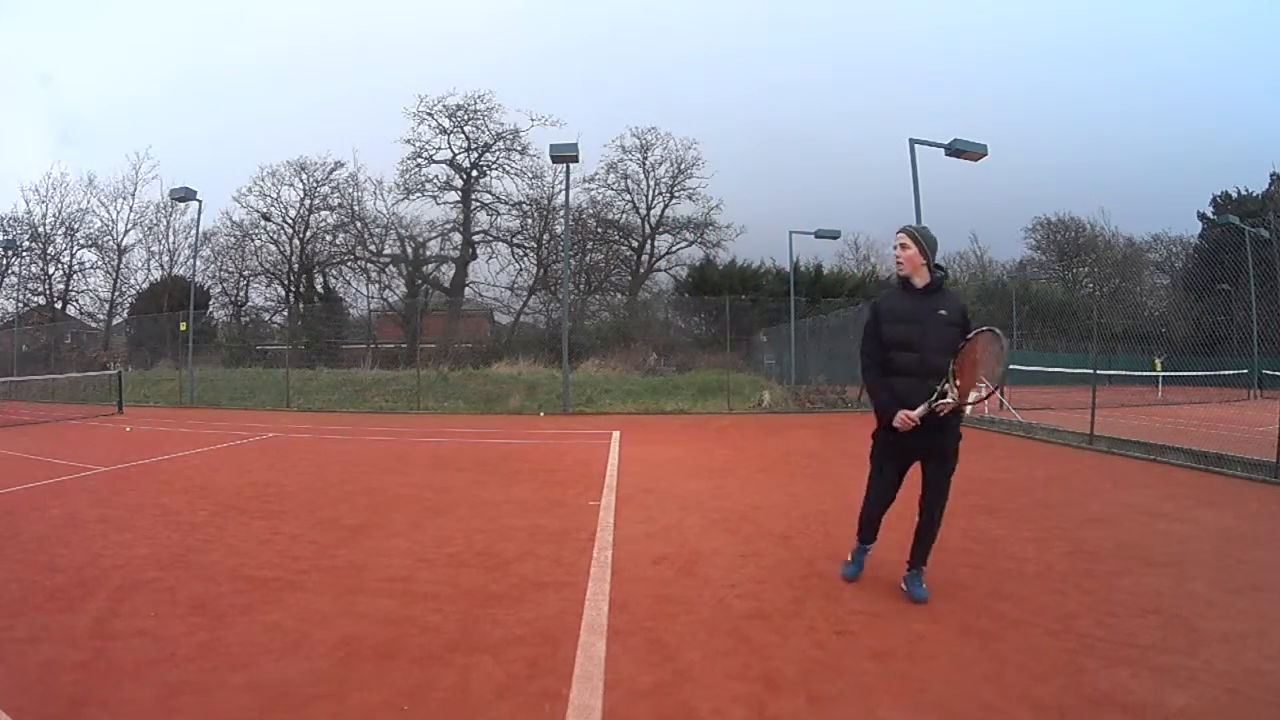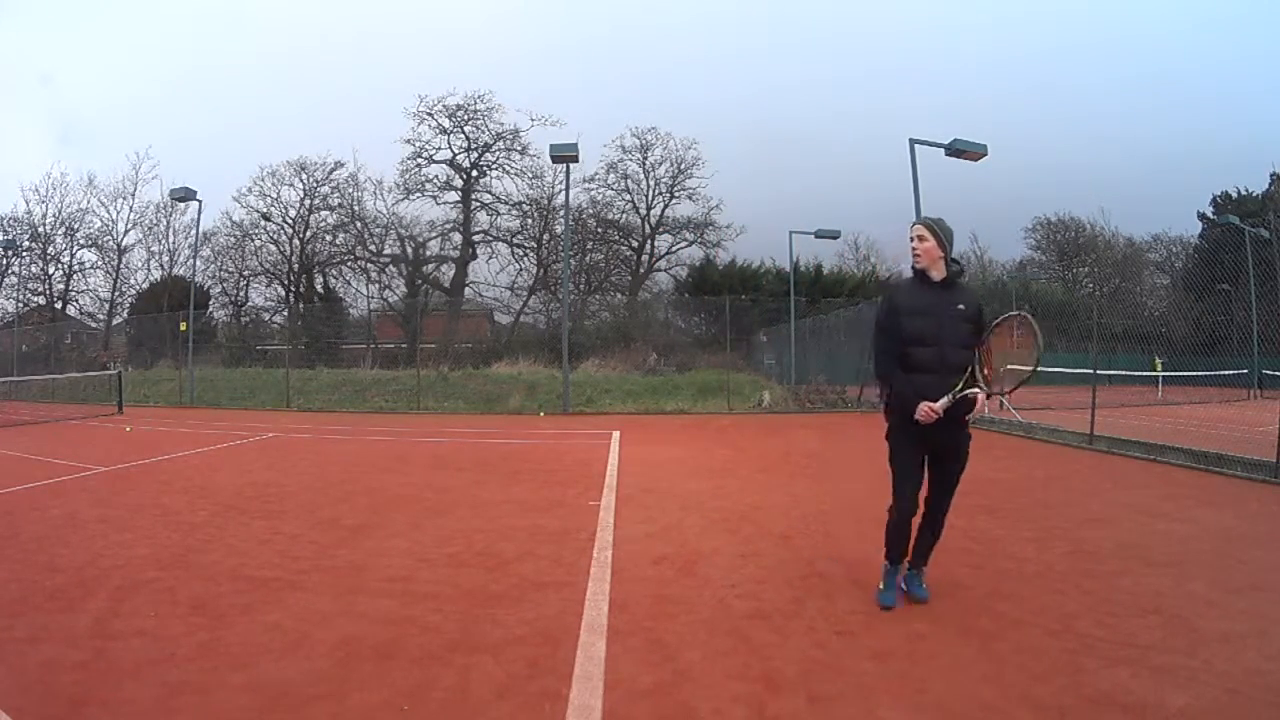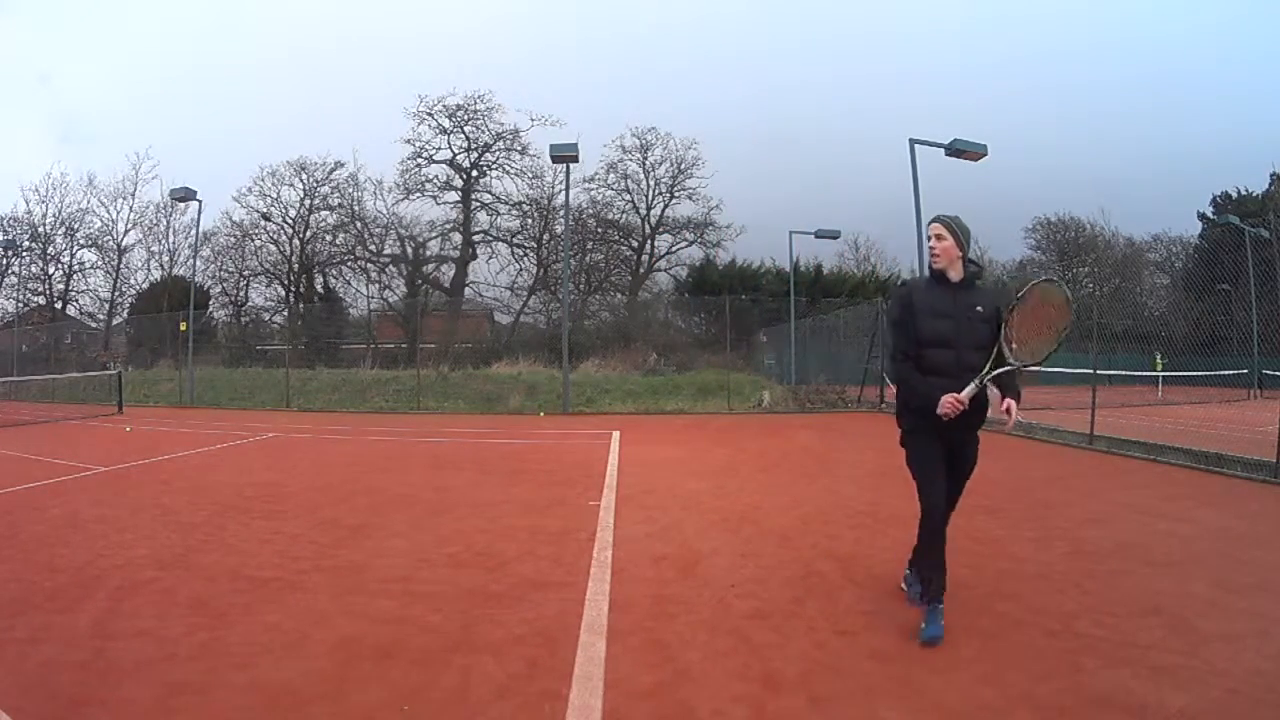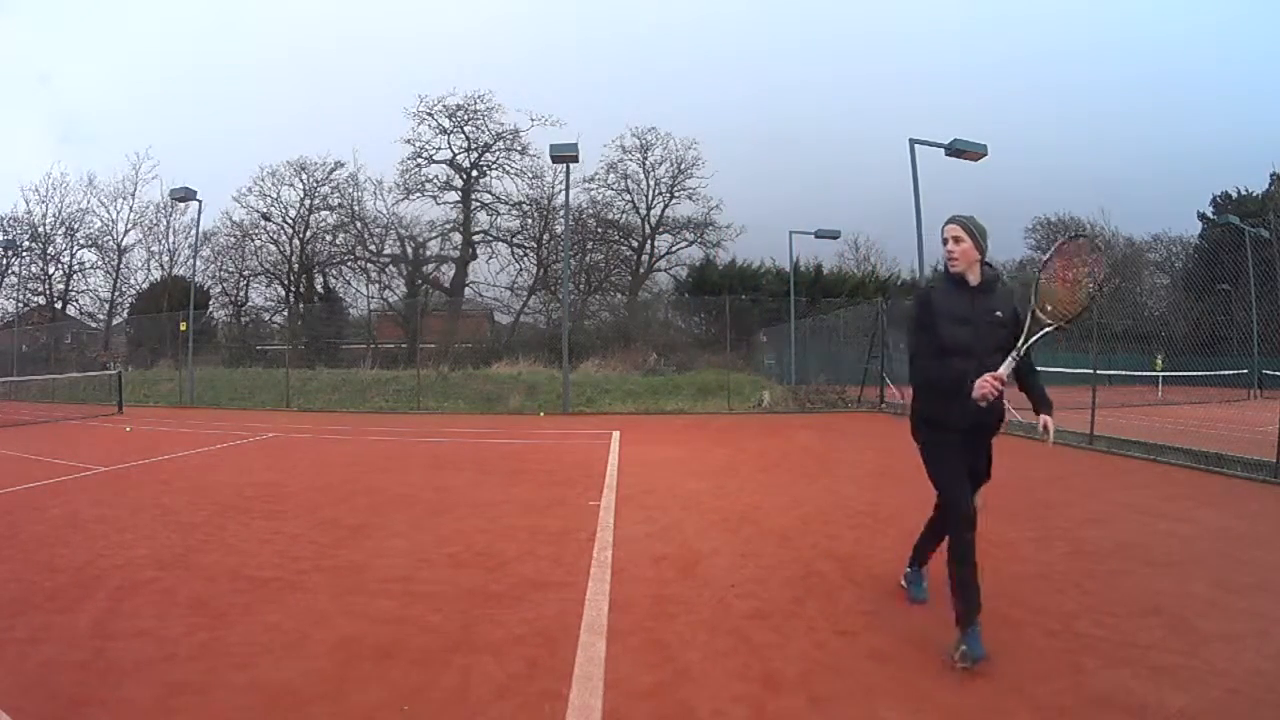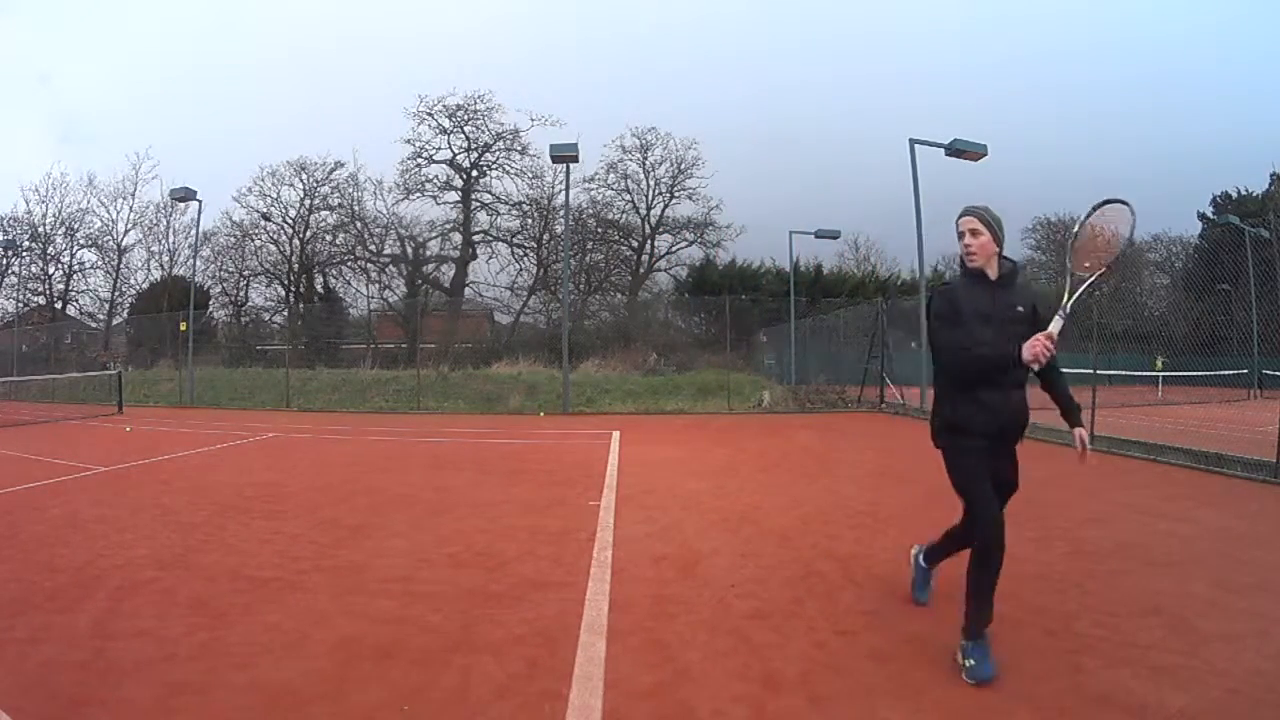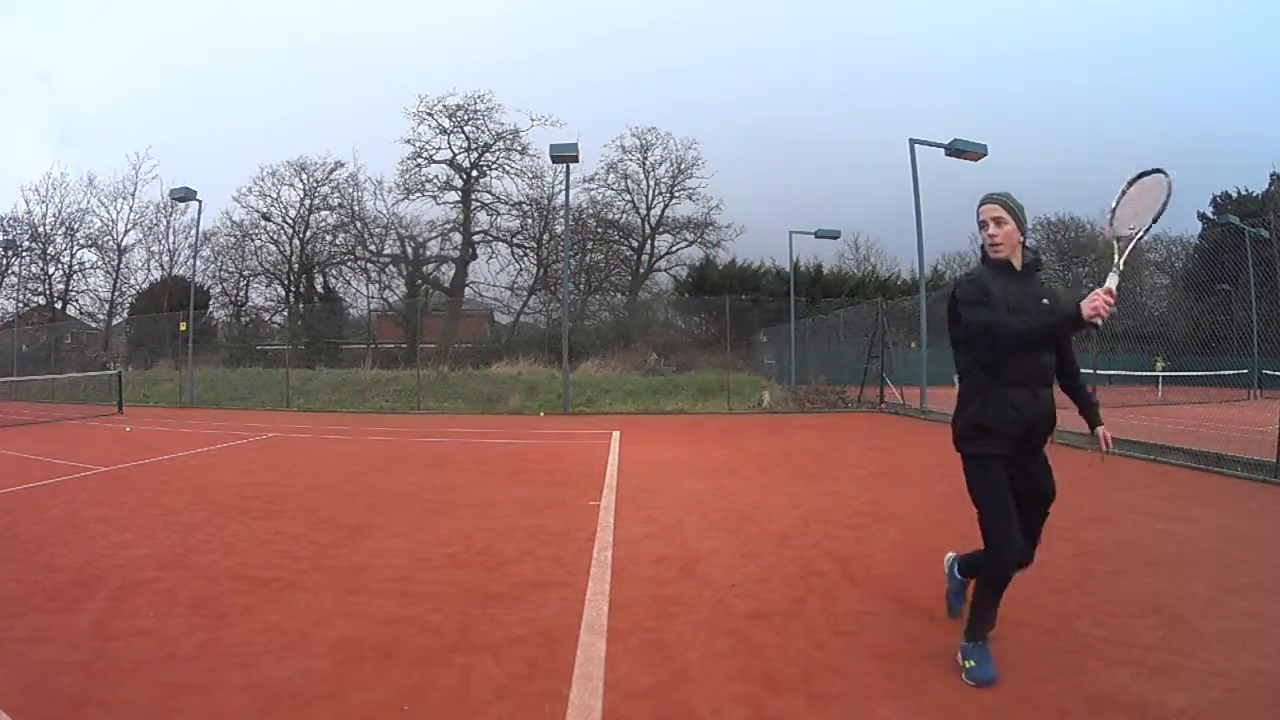
dt=0.1s
person 1, frame 1
left shoulder: (953, 305)
right shoulder: (884, 304)
right elbow: (869, 365)
right wrist: (890, 409)
left hip: (941, 424)
right hip: (895, 423)
left knee: (933, 504)
right knee: (877, 497)
left ankle: (915, 570)
right ankle: (863, 546)
person 1, frame 2
left shoulder: (968, 300)
right shoulder: (898, 296)
right elbow: (884, 360)
right wrist: (910, 403)
left hip: (954, 421)
right hip: (908, 420)
left knee: (939, 504)
right knee: (906, 502)
left ankle: (916, 570)
right ankle: (892, 568)
person 1, frame 3
left shoulder: (985, 299)
right shoulder: (911, 294)
left elbow: (997, 357)
right elbow: (900, 361)
left wrist: (1008, 393)
right wrist: (933, 398)
left hip: (966, 423)
right hip: (923, 421)
left knee: (941, 506)
right knee: (935, 508)
left ankle: (915, 570)
right ankle: (933, 606)
person 1, frame 4
left shoulder: (1004, 302)
right shoulder: (930, 297)
left elbow: (1023, 364)
right elbow: (921, 367)
left wrist: (1042, 406)
right wrist: (966, 387)
left hip: (980, 428)
right hip: (939, 427)
left knee: (949, 512)
right knee: (962, 518)
left ankle: (915, 568)
right ankle: (968, 627)
person 1, frame 5
left shoulder: (1024, 296)
right shoulder: (947, 295)
left elbow: (1048, 365)
right elbow: (954, 359)
left wrist: (1072, 416)
right wrist: (1015, 355)
left hip: (1005, 434)
right hip: (962, 432)
left knee: (980, 525)
right knee: (990, 531)
left ankle: (927, 556)
right ankle: (974, 639)
person 1, frame 6
left shoulder: (1043, 289)
right shoulder: (973, 286)
left elbow: (1063, 361)
right elbow: (1002, 337)
left wrist: (1092, 416)
right wrist: (1075, 316)
left hip: (1031, 439)
right hip: (985, 438)
left knee: (1020, 548)
right knee: (1007, 547)
left ankle: (962, 568)
right ankle: (975, 642)
